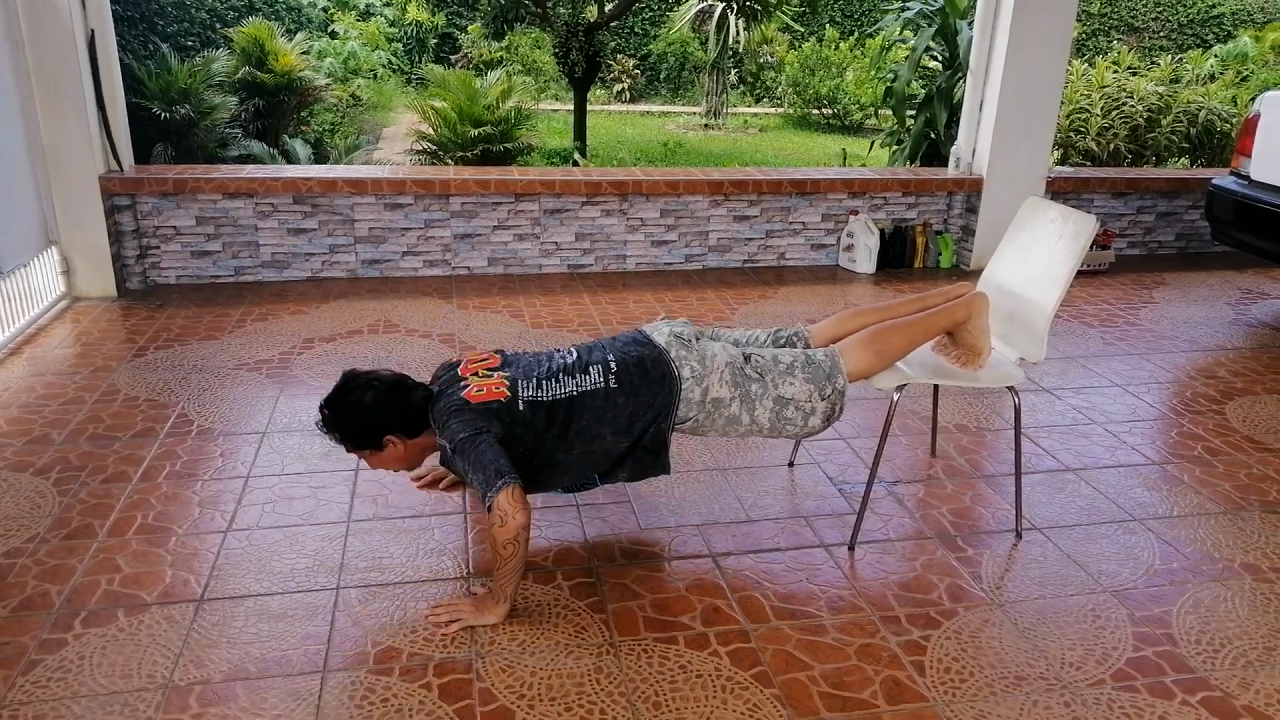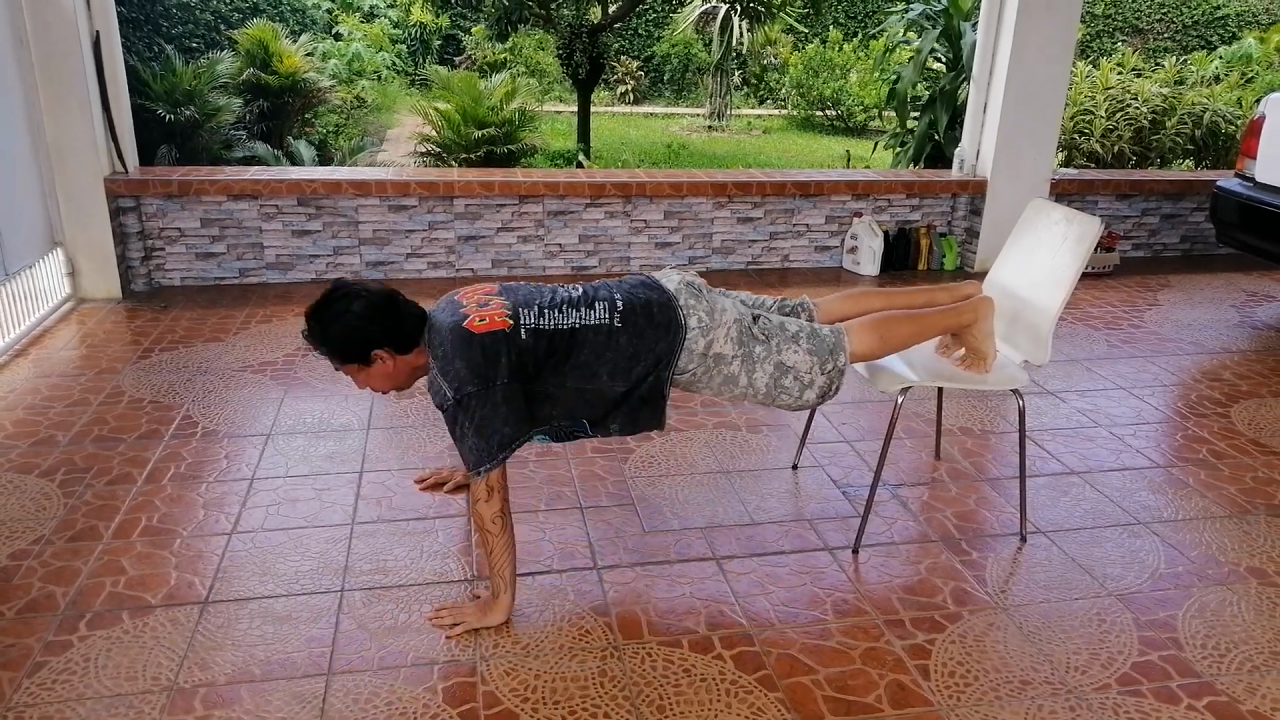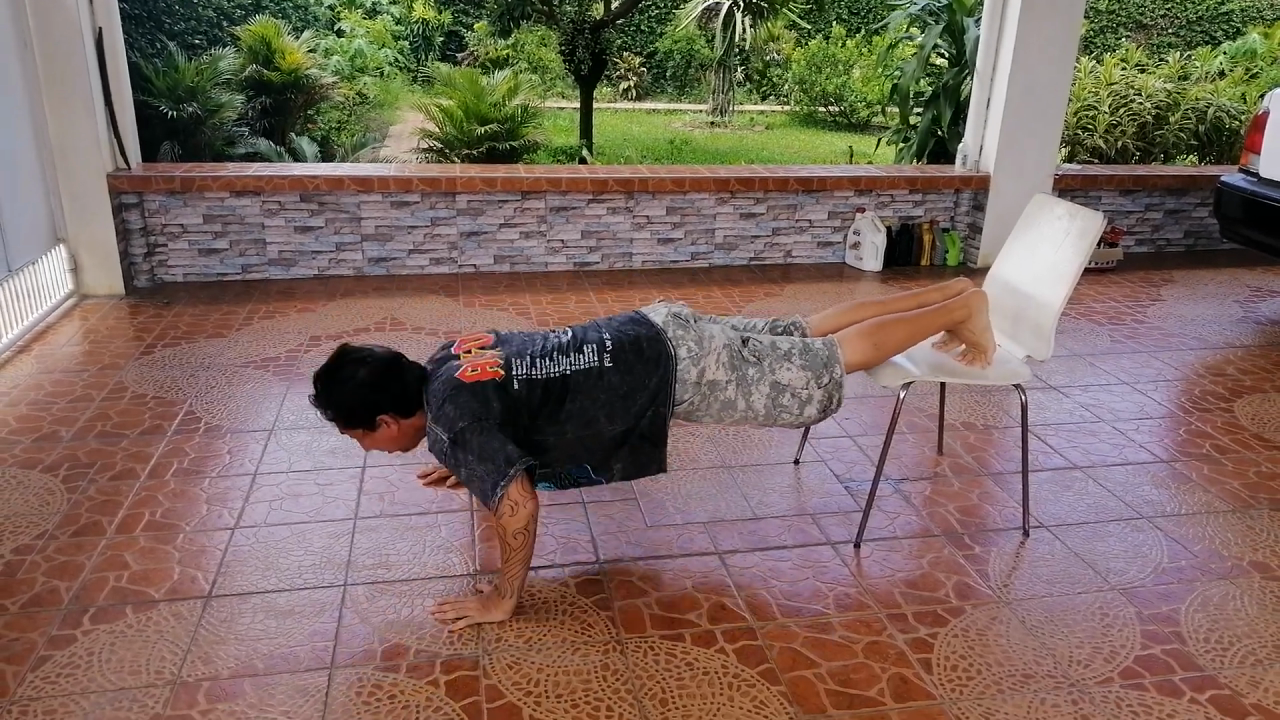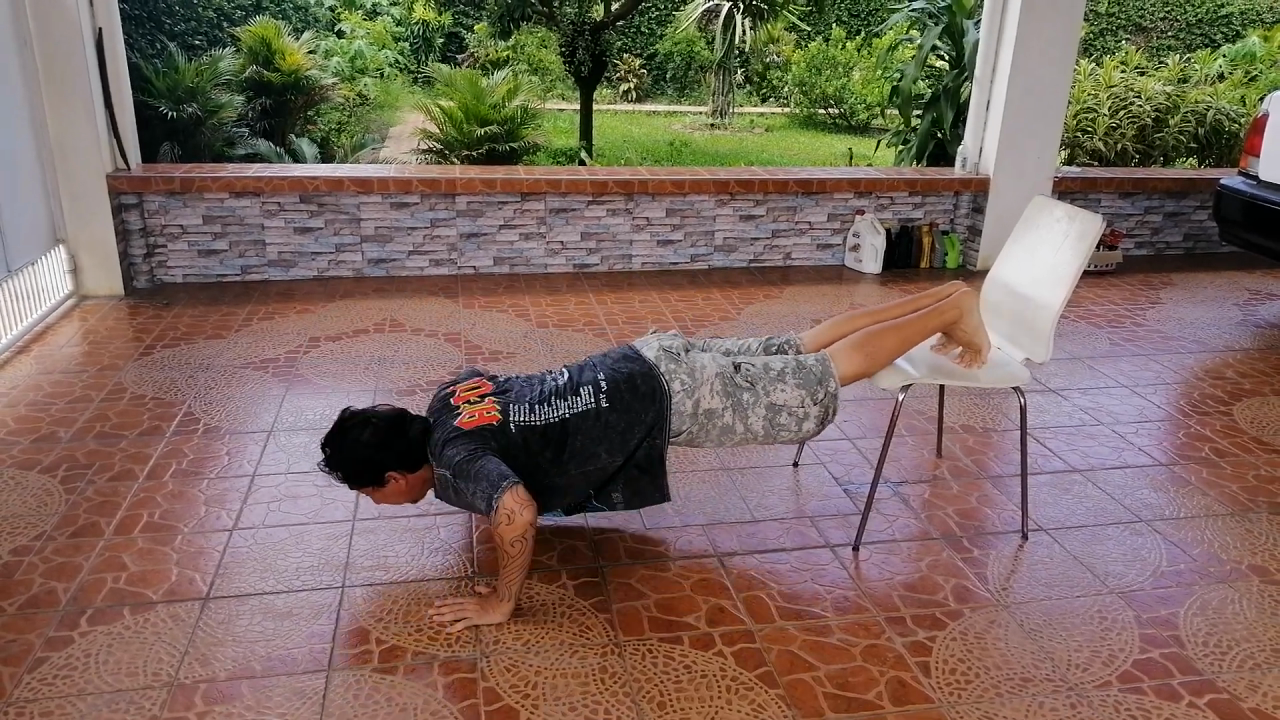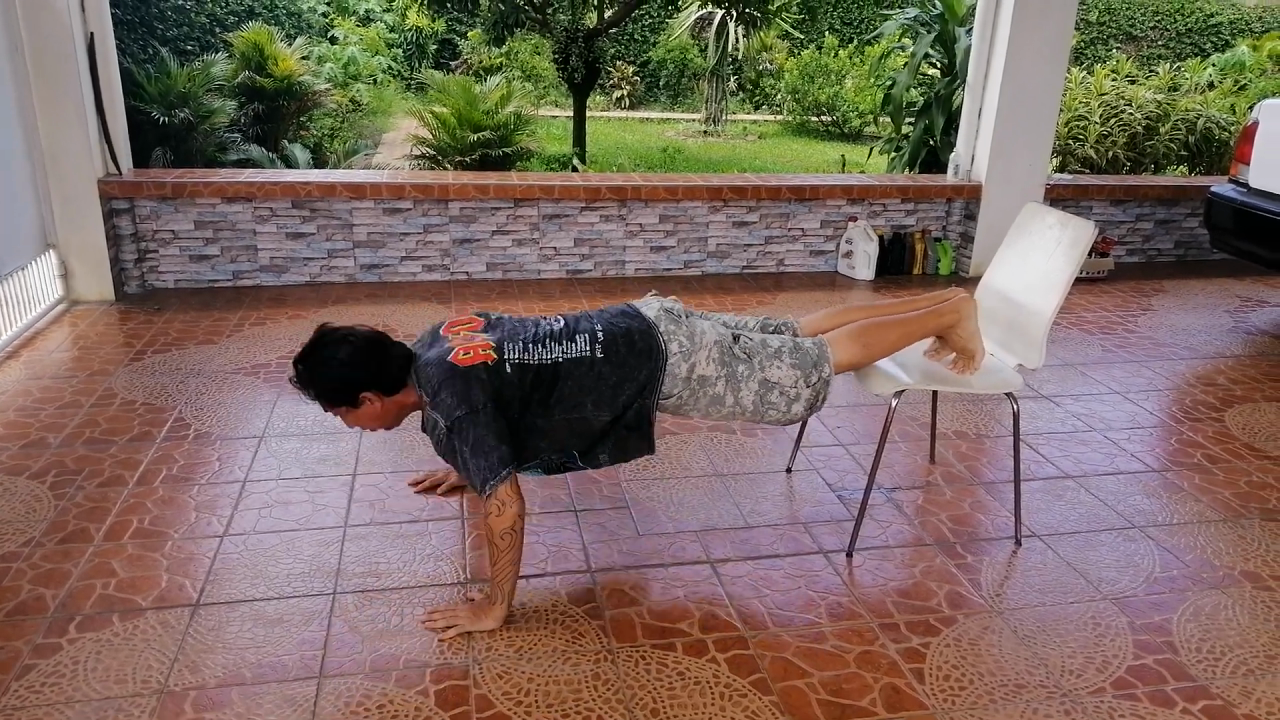
dt=0.3s
person 1, frame 1
left shoulder: (460, 424)
right shoulder: (449, 378)
left elbow: (512, 511)
left wrist: (497, 600)
right wrist: (471, 463)
left hip: (677, 383)
right hip: (661, 349)
left knee: (834, 373)
right knee: (813, 342)
left ankle: (964, 311)
right ankle: (951, 296)
person 1, frame 2
left shoulder: (455, 364)
right shoulder: (446, 315)
left elbow: (492, 494)
left wrist: (498, 601)
right wrist: (474, 460)
left hip: (681, 337)
right hip: (669, 300)
left knee: (837, 350)
right knee: (816, 318)
left ankle: (967, 313)
right ankle: (954, 294)
person 1, frame 3
left shoulder: (454, 420)
right shoulder: (445, 364)
left elbow: (519, 504)
left wrist: (503, 597)
right wrist: (468, 459)
left hip: (672, 372)
right hip: (658, 332)
left knee: (835, 360)
right knee: (810, 335)
left ankle: (962, 307)
right ankle: (947, 293)
person 1, frame 4
left shoulder: (455, 457)
right shoulder: (446, 404)
left elbow: (517, 513)
left wrist: (502, 598)
left hip: (666, 399)
right hip: (653, 364)
left knee: (826, 376)
right knee: (807, 350)
left ankle: (952, 308)
right ankle: (940, 295)
person 1, frame 5
left shoulder: (446, 395)
right shoulder: (431, 348)
left elbow: (506, 505)
left wrist: (494, 606)
right wrist: (469, 467)
left hip: (664, 360)
right hip: (651, 328)
left knee: (823, 361)
right knee: (804, 333)
left ankle: (952, 313)
right ankle: (939, 301)
